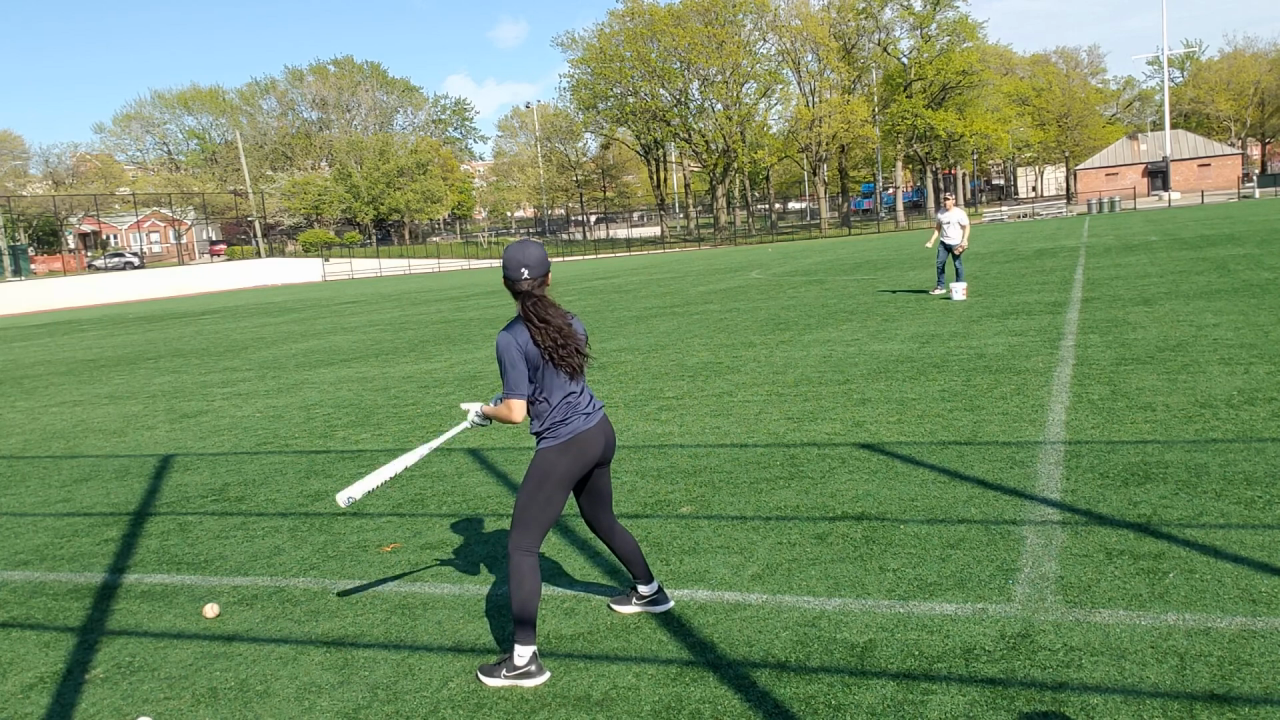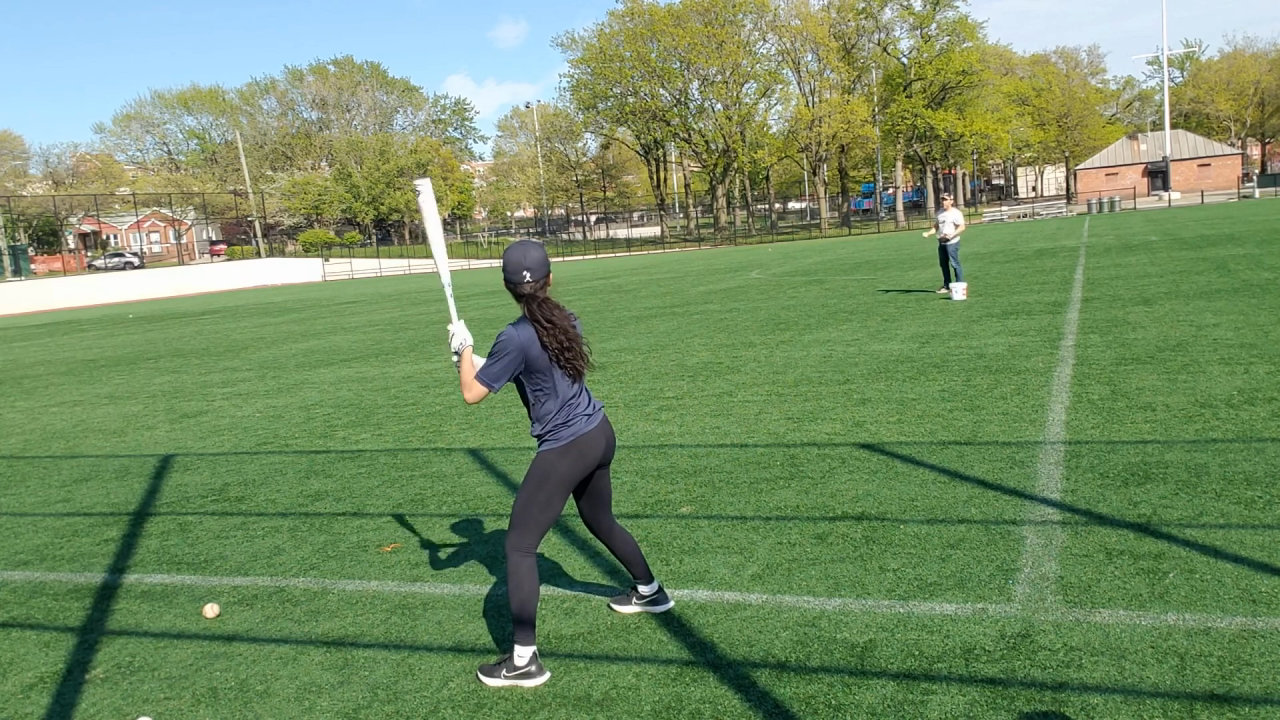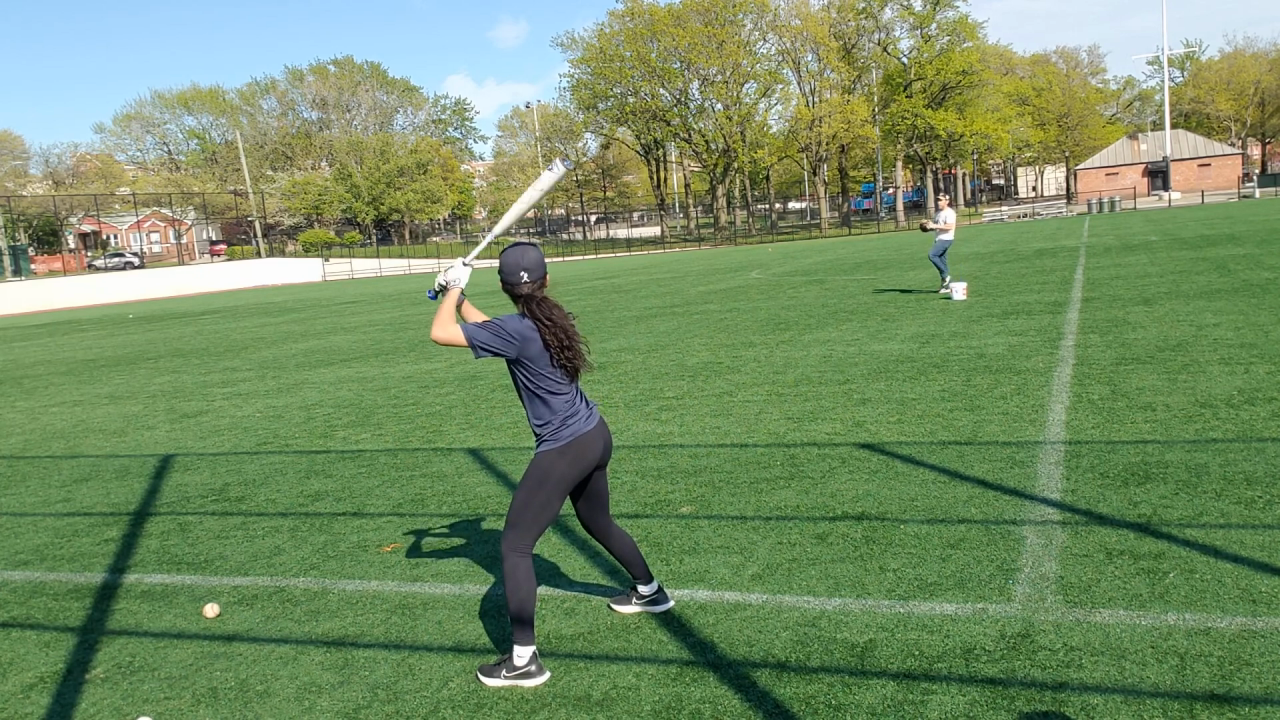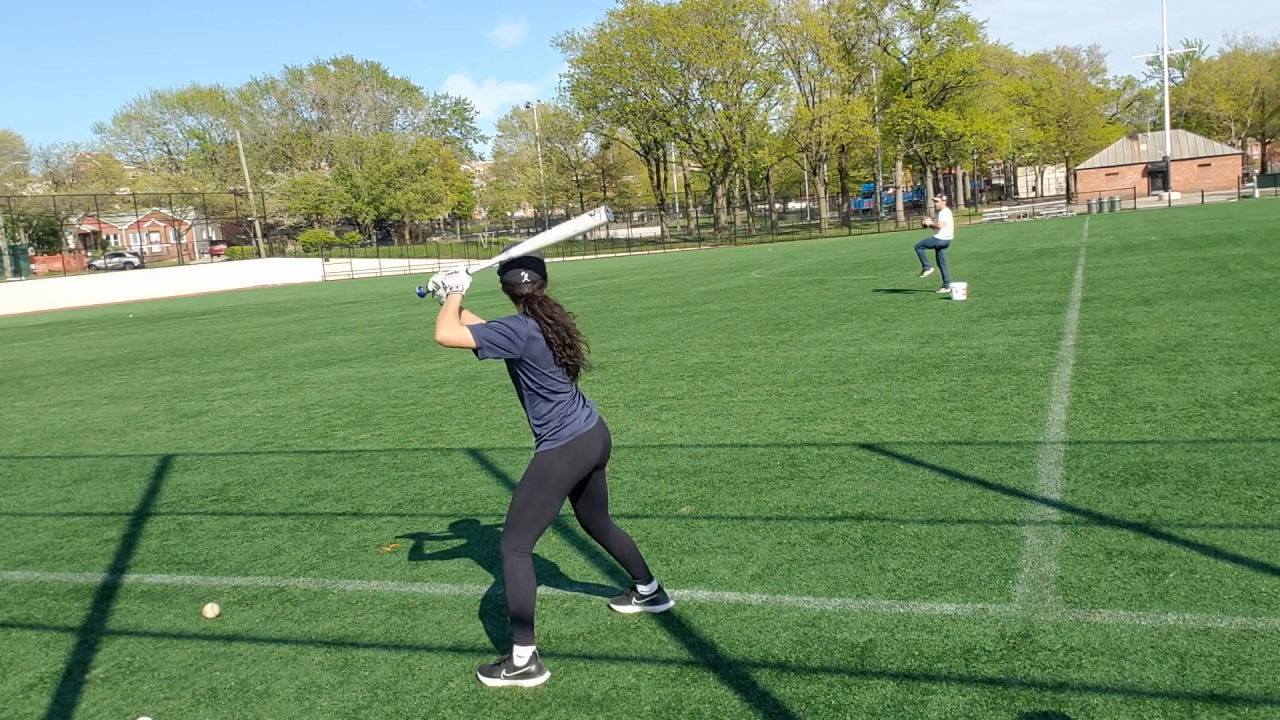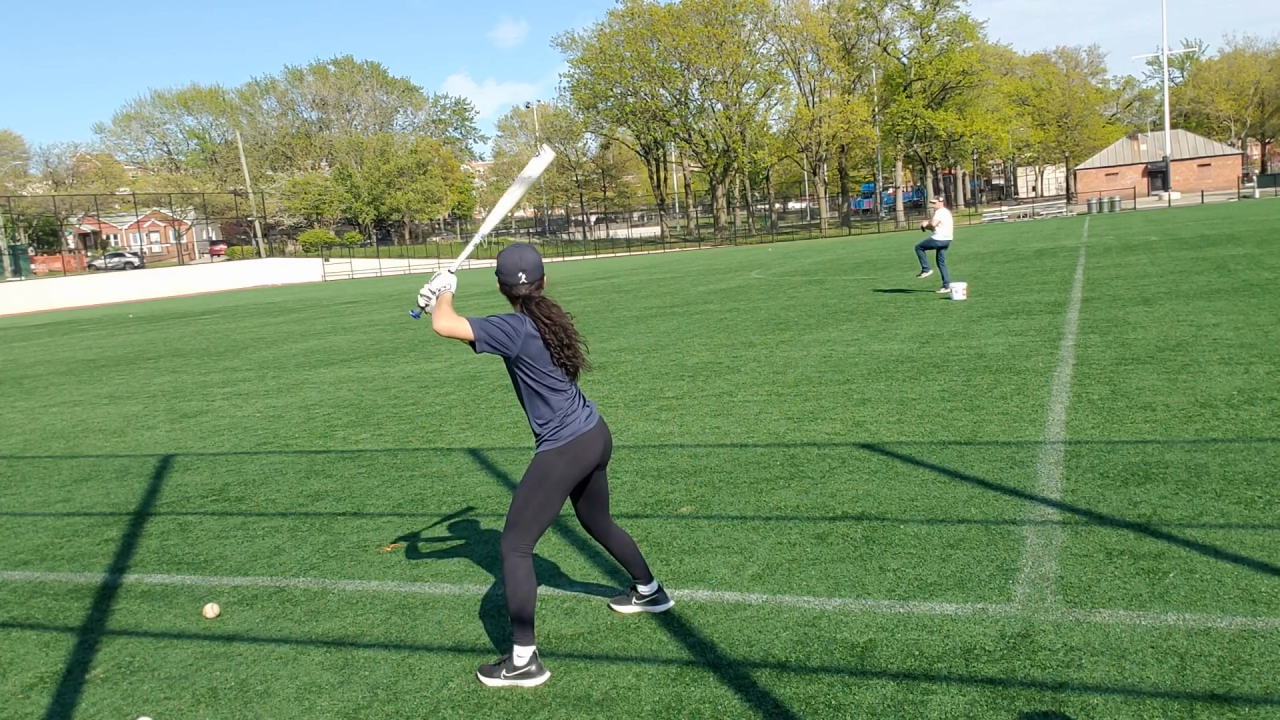
dt=0.4s
person 1, frame 1
left shoulder: (511, 338)
right shoulder: (570, 322)
left elbow: (515, 412)
left wrist: (484, 410)
right wrist: (510, 398)
left hip: (564, 447)
right hip: (599, 432)
left knee: (522, 545)
right knee: (602, 520)
left ankle: (525, 659)
right ankle: (649, 591)
person 1, frame 2
left shoulder: (516, 336)
right shoulder: (566, 322)
left elbow: (472, 394)
left wrist: (463, 348)
right wrist: (485, 360)
left hip: (565, 449)
right hip: (599, 434)
left knee: (518, 546)
right knee: (600, 521)
left ankle: (524, 659)
right ankle: (650, 591)
person 1, frame 3
left shoulder: (517, 330)
right shoulder: (555, 319)
left elbow: (440, 334)
left wrist: (454, 285)
right wrist: (458, 298)
left hip: (564, 450)
right hip: (595, 436)
left knee: (514, 546)
right knee: (599, 523)
left ankle: (524, 660)
right ankle: (649, 591)
person 1, frame 4
left shoulder: (520, 329)
right shoulder: (551, 320)
left elbow: (446, 335)
right elbow: (492, 331)
left wrist: (455, 292)
right wrist: (454, 300)
left hip: (564, 450)
right hip: (594, 436)
left knee: (514, 546)
right knee: (597, 522)
left ankle: (524, 659)
right ankle: (649, 590)
person 1, frame 5
left shoulder: (517, 328)
right shoulder: (548, 319)
left elbow: (444, 326)
right elbow: (479, 332)
left wrist: (443, 290)
right wrist: (439, 304)
left hip: (564, 450)
right hip: (595, 436)
left knee: (514, 546)
right knee: (597, 522)
left ankle: (525, 660)
right ankle: (650, 591)
